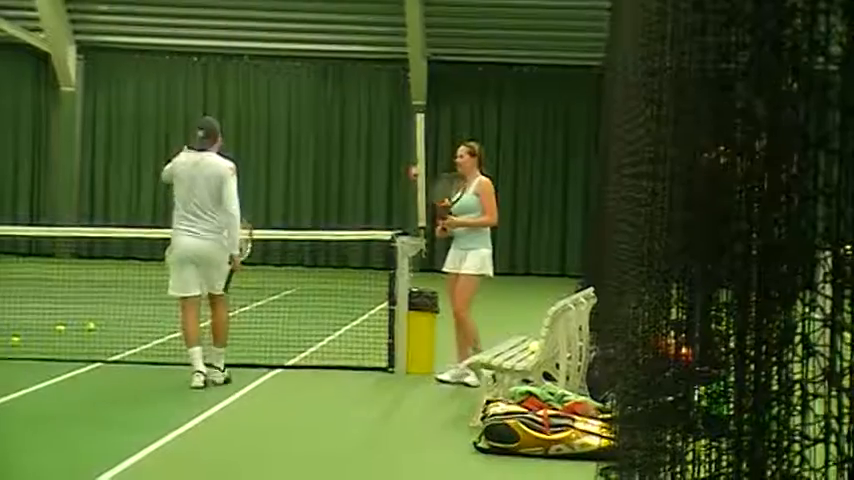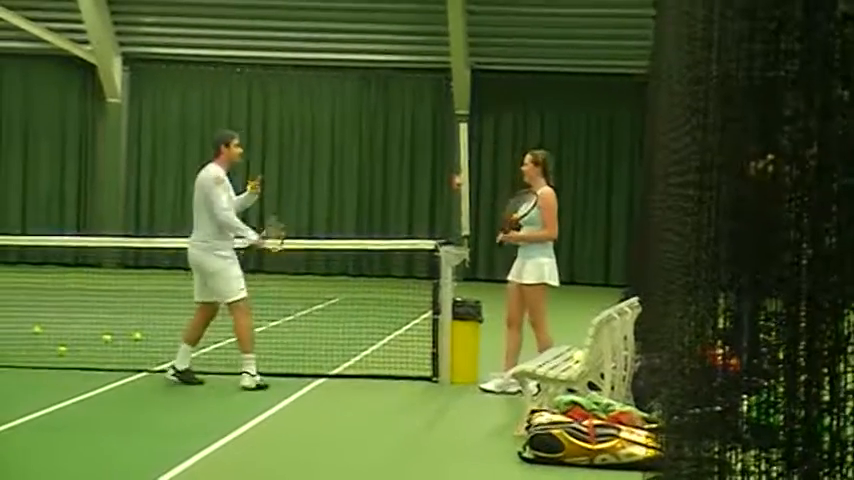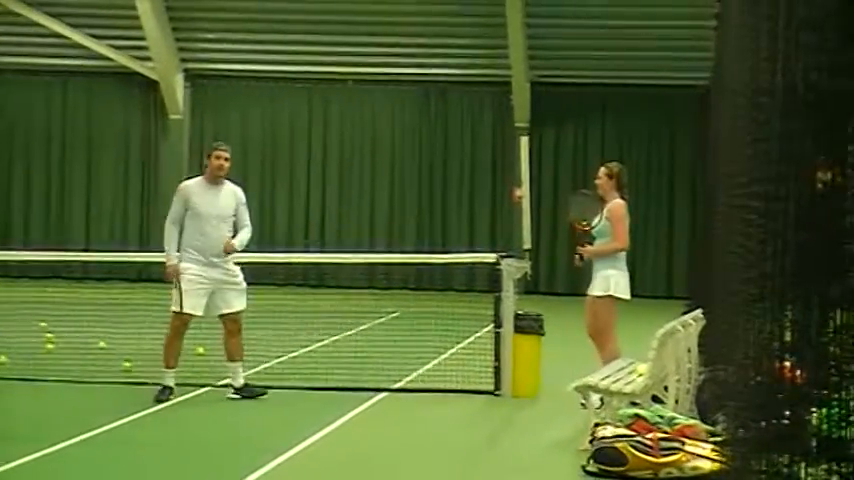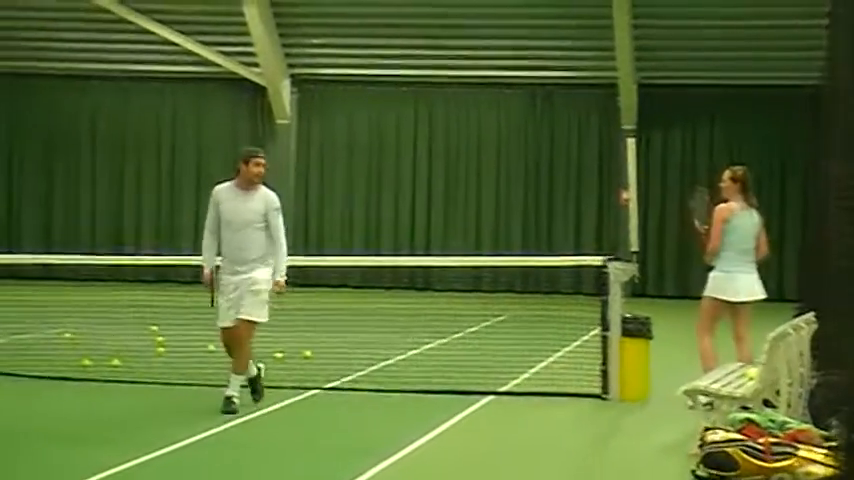
dt=0.7s
person 1, frame 1
left shoulder: (180, 162)
right shoulder: (225, 167)
left elbow: (165, 176)
right elbow: (231, 210)
right wrist: (234, 250)
left hip: (183, 243)
right hip: (213, 244)
left knee: (189, 308)
right knee: (219, 305)
left ankle: (199, 370)
right ankle: (217, 368)
person 1, frame 2
left shoulder: (208, 174)
right shoulder: (216, 176)
left elbow: (230, 207)
right elbow: (224, 216)
left wrist: (251, 194)
right wrist: (252, 235)
left hip: (202, 251)
right hip: (216, 253)
left knee: (206, 310)
right knee: (241, 309)
left ankle: (179, 367)
right ankle: (249, 373)
person 1, frame 3
left shoulder: (235, 193)
right shoulder: (187, 189)
left elbow: (246, 227)
right elbow: (172, 224)
left wrist: (236, 243)
right wrist: (171, 258)
left hip: (225, 268)
right hip: (192, 267)
left knee: (234, 326)
right knee: (177, 325)
left ankle: (238, 384)
right ankle: (168, 383)
person 1, frame 4
left shoulder: (269, 198)
right shoulder: (219, 193)
left elbow: (278, 239)
right elbow: (211, 232)
left wrist: (280, 274)
right wrist: (207, 266)
left hip: (258, 274)
right hip: (228, 275)
left knee: (243, 335)
right knee: (229, 339)
left ankle: (232, 393)
right ankle: (253, 371)
person 2, frame 1
left shoulder: (483, 183)
right shoulder: (460, 186)
left elbow: (491, 219)
left wrist: (460, 222)
right wrist: (447, 227)
left hip: (476, 253)
right hip: (457, 251)
left knee: (462, 311)
right knee: (456, 312)
right ankle: (462, 367)
person 2, frame 2
left shoulder: (546, 194)
right shoulder: (530, 194)
left elbow: (551, 233)
left wrist: (520, 236)
right wrist: (512, 236)
left hip: (538, 263)
right hip: (522, 261)
left knee: (538, 323)
right knee: (512, 321)
right ankle: (508, 377)
person 2, frame 3
left shoulder: (617, 206)
right shoulder: (608, 206)
left elbow: (622, 243)
left wrist: (594, 251)
right wrist: (589, 251)
left hip: (610, 275)
right hip: (602, 274)
left knee: (606, 337)
right knee: (593, 331)
person 2, frame 4
left shoulder: (723, 210)
right shoulder: (755, 214)
left elbow: (713, 247)
right elbow: (763, 251)
left wrist: (709, 257)
left hip: (725, 278)
right hip: (748, 278)
left knee: (704, 333)
right knee: (742, 337)
